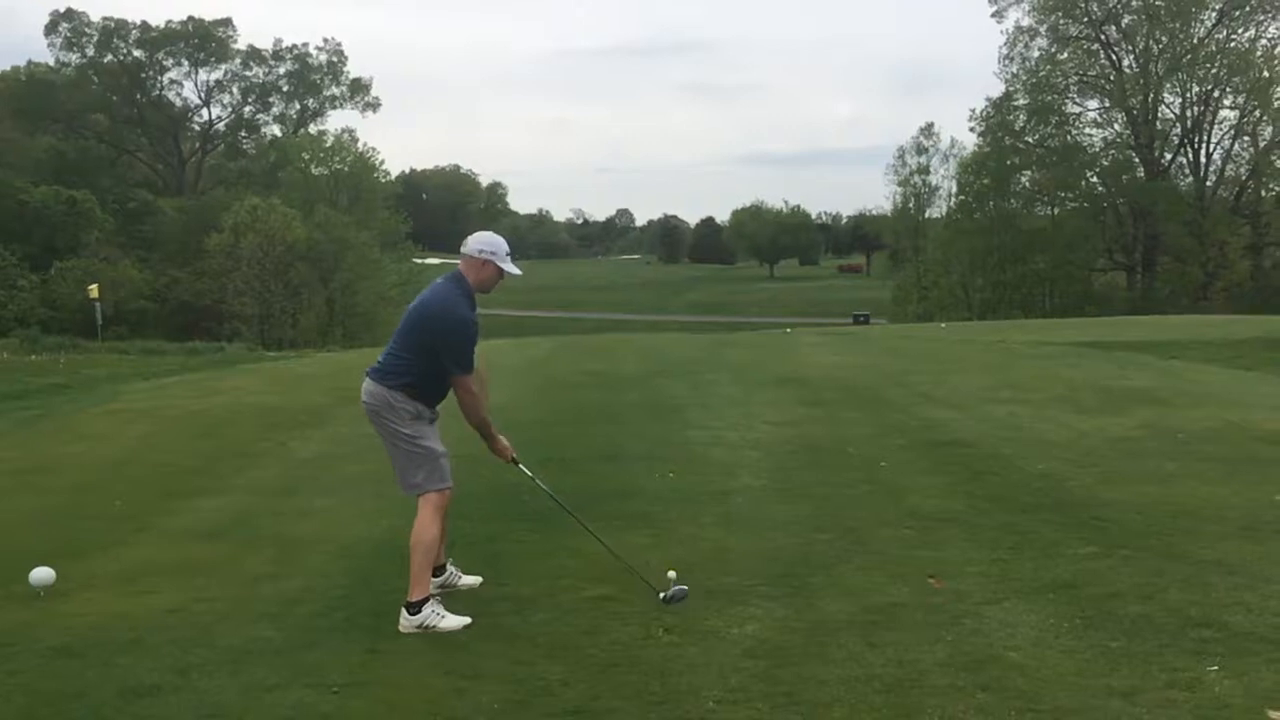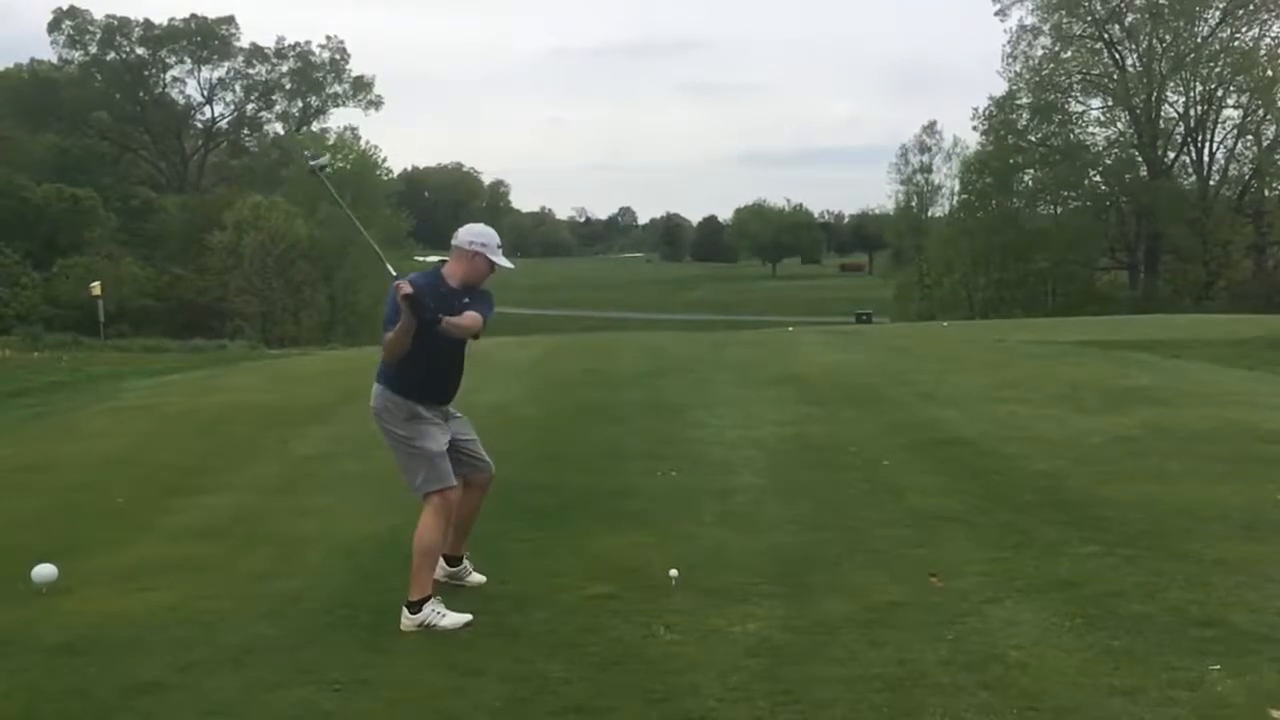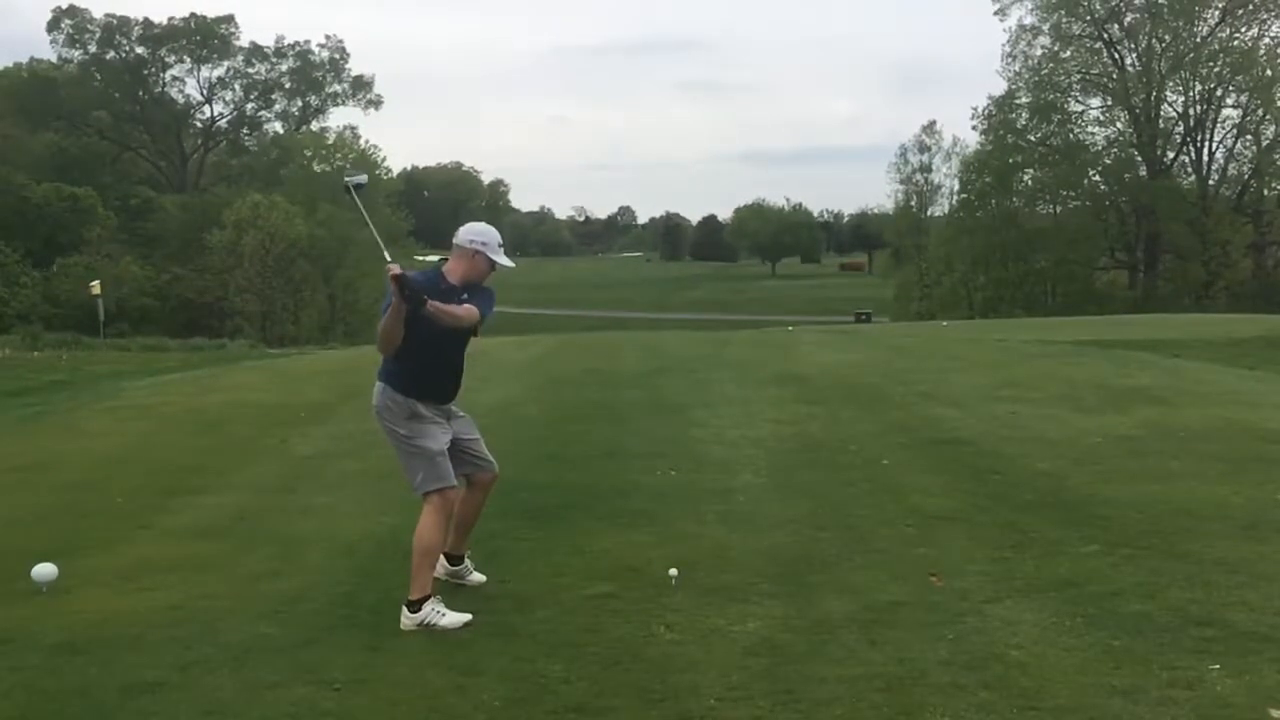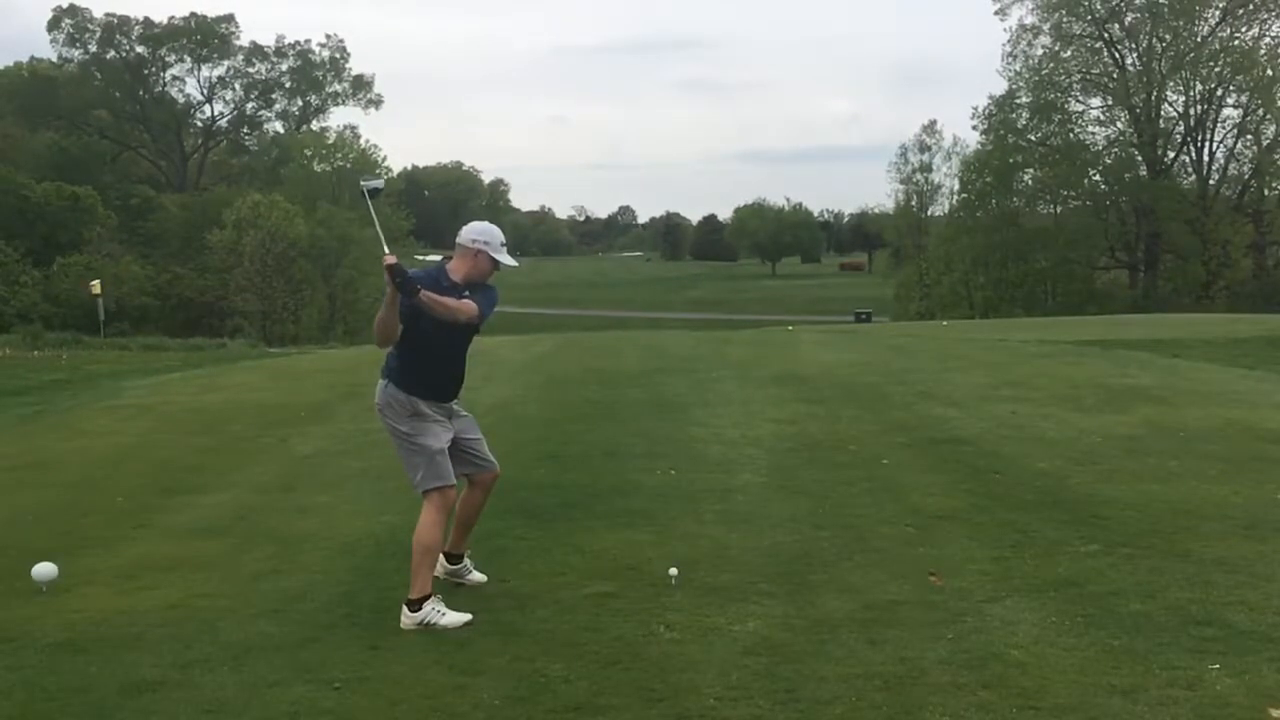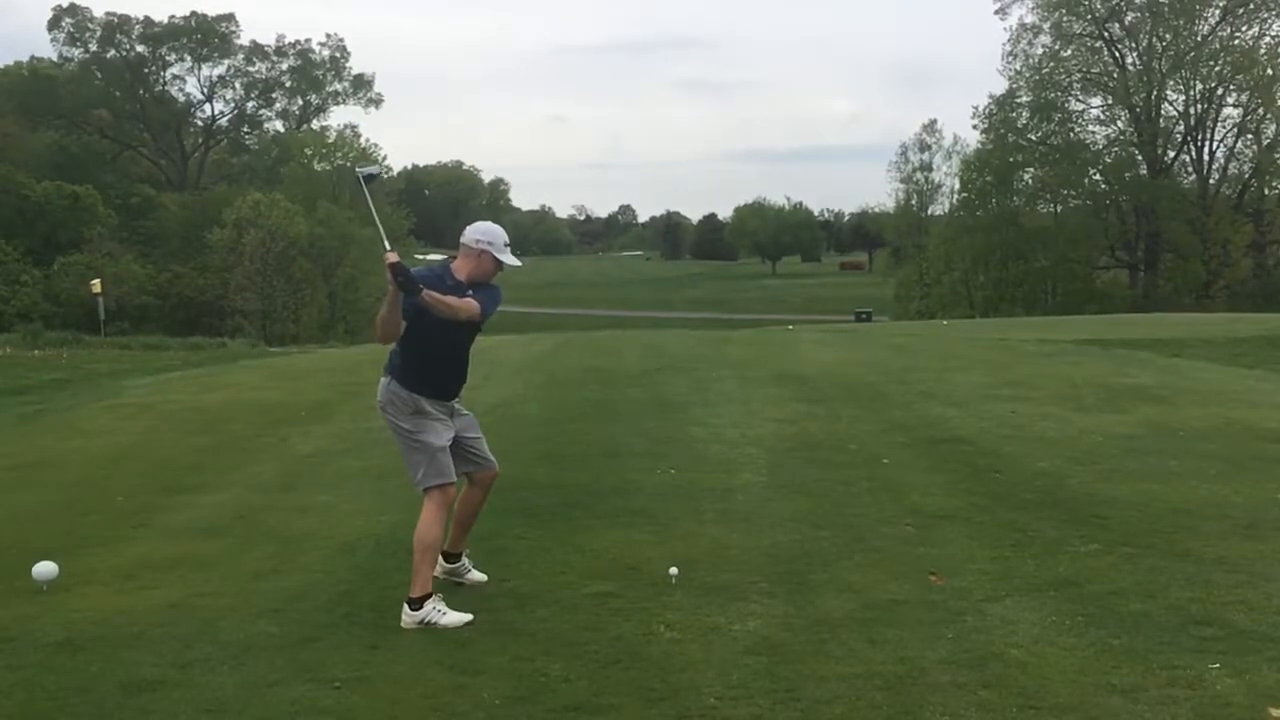
dt=0.5s
person 1, frame 1
left shoulder: (447, 290)
right shoulder: (455, 313)
left elbow: (471, 373)
right elbow: (466, 388)
left wrist: (485, 427)
right wrist: (492, 437)
left hip: (400, 396)
right hip: (397, 401)
left knee: (437, 486)
right knee: (435, 495)
left ankle: (438, 571)
right ankle: (417, 608)
person 1, frame 2
left shoulder: (479, 297)
right shoulder: (413, 288)
left elbow: (468, 326)
right elbow: (390, 354)
left wrist: (433, 319)
right wrist: (408, 318)
left hip: (439, 405)
right hip: (402, 405)
left knee: (480, 475)
right knee: (441, 496)
left ankle: (452, 561)
right ankle: (418, 607)
person 1, frame 3
left shoulder: (480, 295)
right shoulder: (415, 284)
left elbow: (463, 318)
right elbow: (386, 347)
left wrist: (424, 304)
right wrist: (398, 302)
left hip: (442, 403)
right hip: (404, 403)
left knee: (484, 474)
right knee: (442, 496)
left ankle: (452, 560)
right ankle: (418, 606)
person 1, frame 4
left shoulder: (484, 293)
right shoulder: (416, 281)
left elbow: (461, 313)
right elbow: (383, 340)
left wrist: (416, 293)
right wrist: (394, 292)
left hip: (445, 402)
right hip: (406, 402)
left knee: (486, 474)
right knee: (441, 495)
left ankle: (453, 559)
right ankle: (418, 605)
person 1, frame 5
left shoulder: (487, 292)
right shoulder: (421, 278)
left elbow: (462, 311)
right elbow: (386, 335)
left wrist: (418, 290)
right wrist: (395, 288)
left hip: (446, 399)
right hip: (408, 398)
left knee: (485, 473)
right knee: (441, 492)
left ankle: (451, 558)
right ankle: (419, 604)
